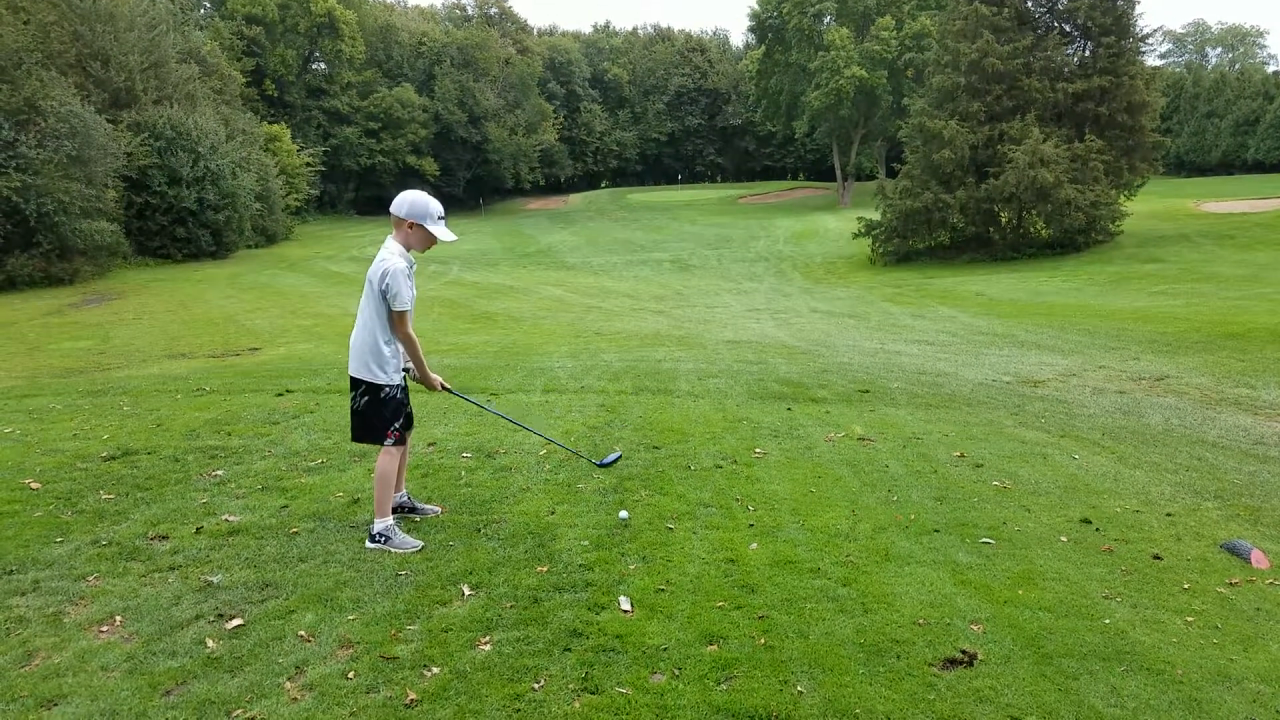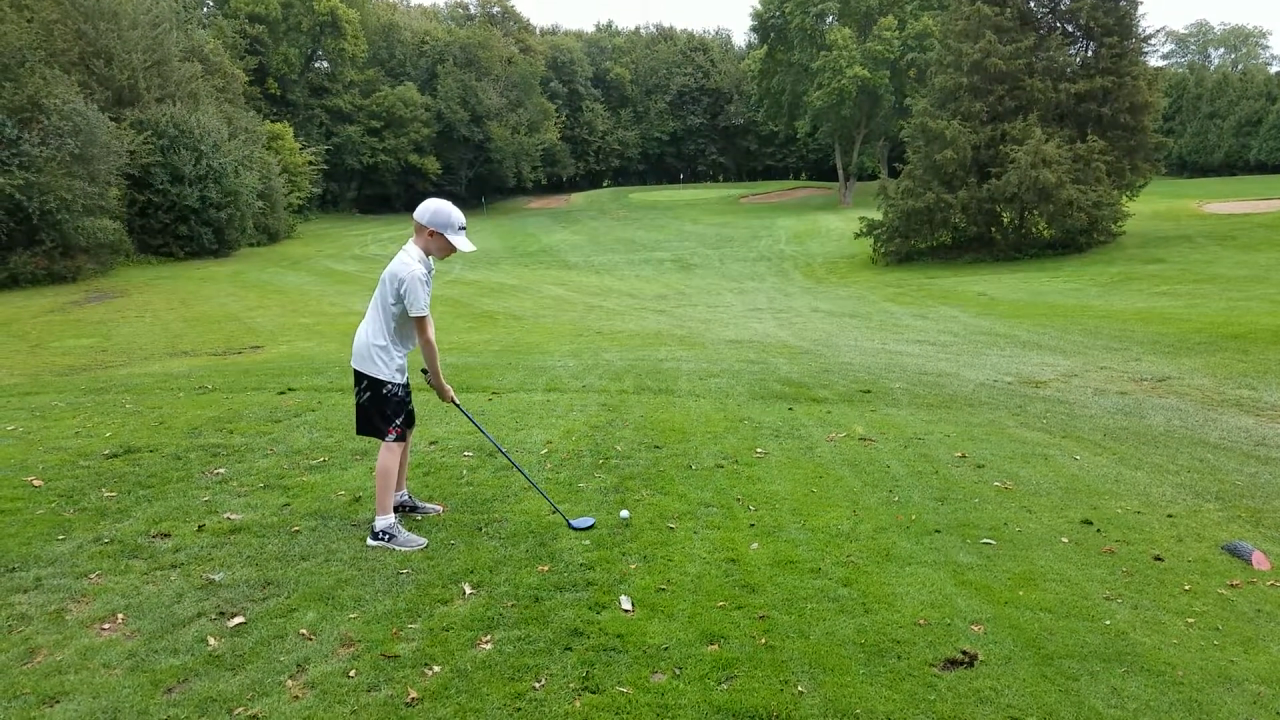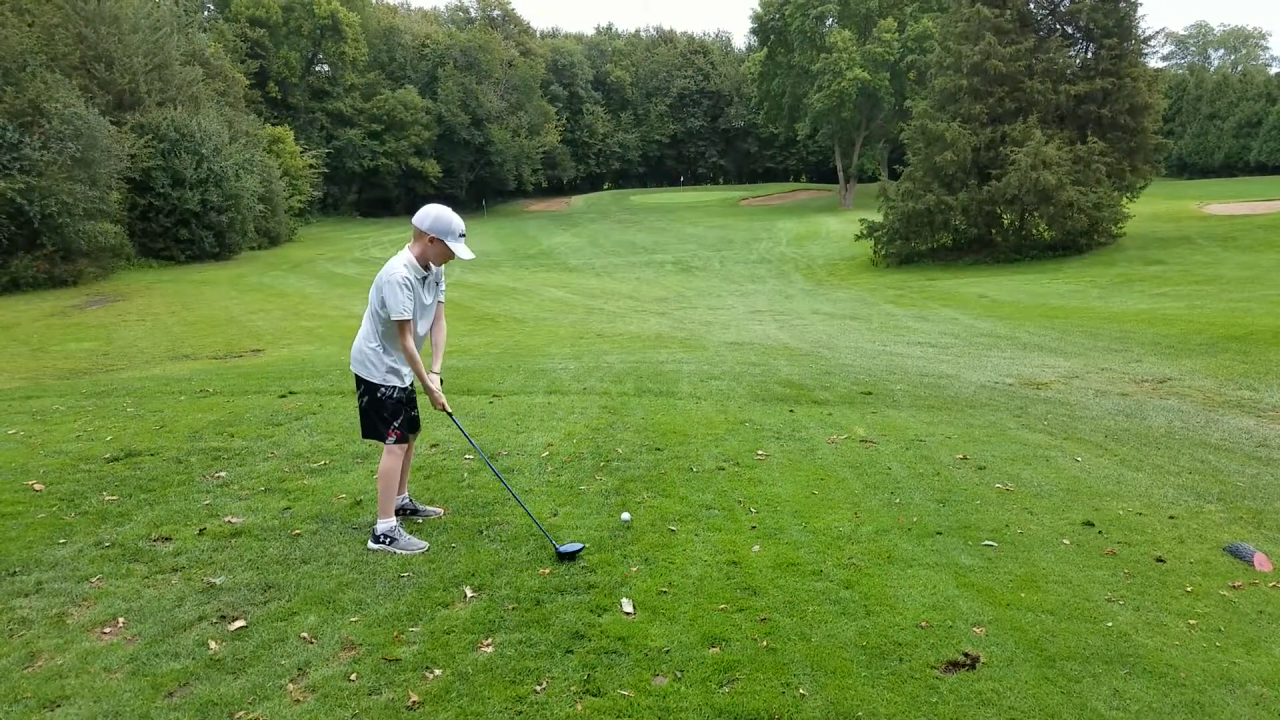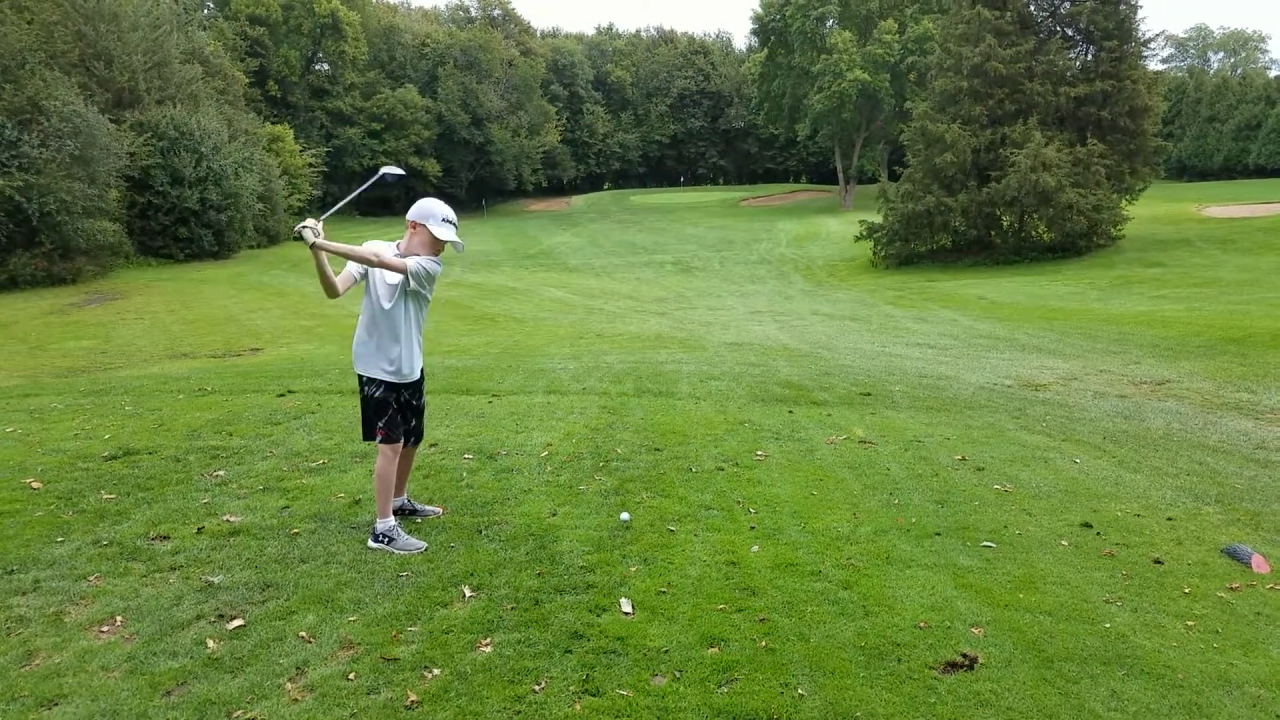
dt=0.5s
person 1, frame 1
left shoulder: (396, 258)
right shoulder: (395, 267)
right elbow: (403, 331)
left wrist: (410, 364)
right wrist: (424, 373)
left hip: (387, 362)
right hip: (377, 367)
left knee: (403, 431)
right knee: (392, 442)
left ankle: (398, 498)
right ankle: (381, 529)
person 1, frame 2
left shoulder: (418, 261)
right shoulder: (412, 272)
left elbow: (425, 324)
right elbow: (425, 333)
left wrist: (432, 373)
right wrist: (439, 382)
left hip: (389, 359)
right hip: (378, 362)
left knee: (405, 429)
right knee: (393, 439)
left ankle: (399, 497)
right ankle: (383, 526)
person 1, frame 3
left shoulder: (434, 270)
right shoulder: (398, 275)
left elbow: (438, 321)
right elbow: (405, 339)
left wrist: (435, 372)
right wrist: (428, 385)
left hip: (400, 366)
right hip: (378, 367)
left knee: (409, 434)
right knee: (395, 442)
left ankle: (401, 499)
right ankle: (385, 529)
person 1, frame 4
left shoulder: (428, 267)
right shoulder: (370, 256)
left elbow: (381, 261)
right elbow: (335, 289)
left wrist: (325, 246)
right wrist: (317, 253)
left hip: (410, 368)
right hip: (376, 368)
left knee: (410, 440)
right knee: (390, 443)
left ankle: (399, 501)
right ankle: (383, 529)
